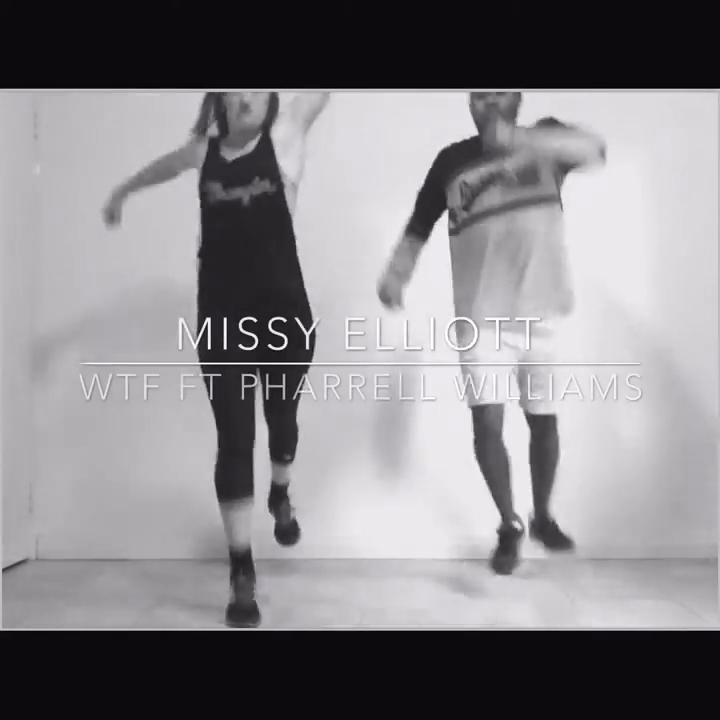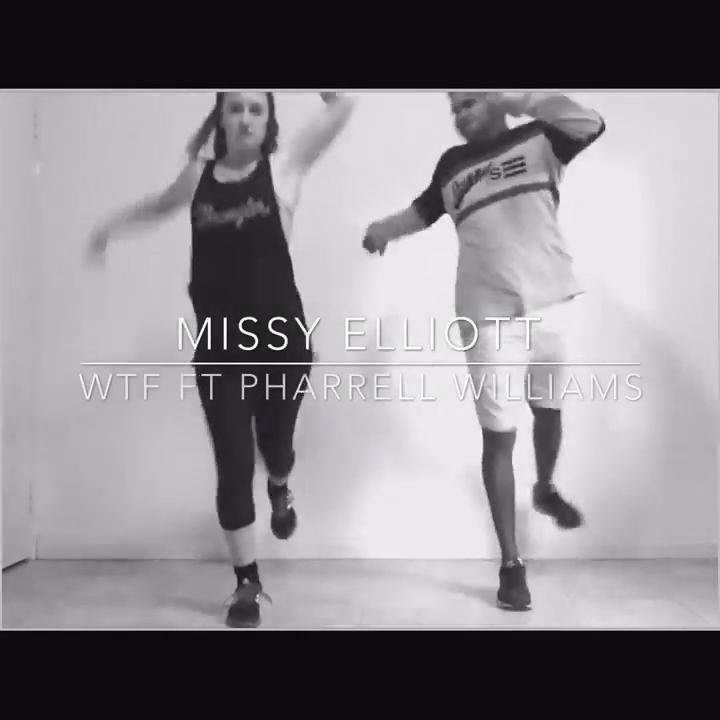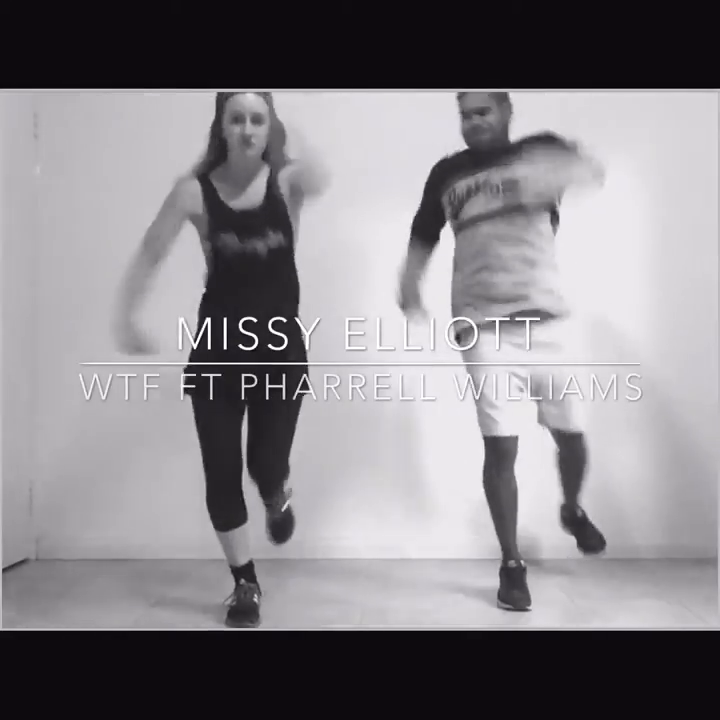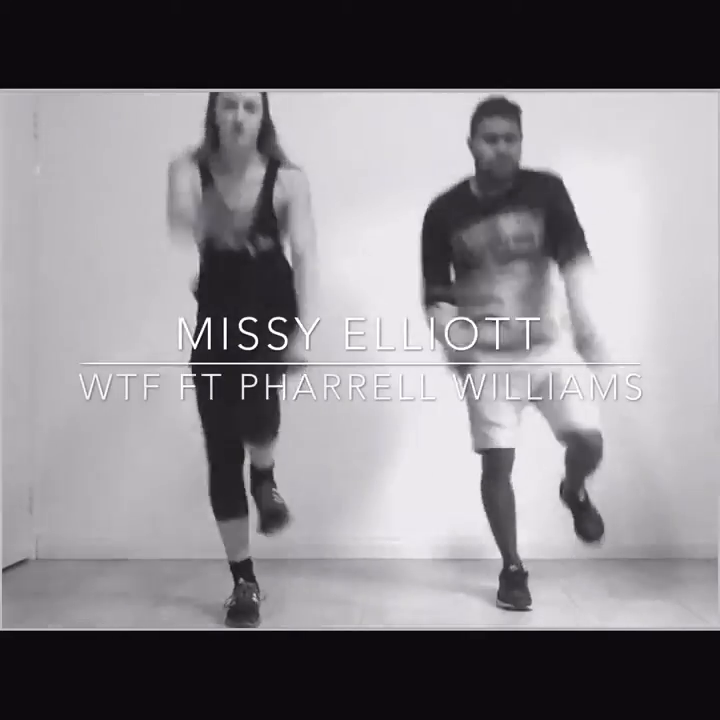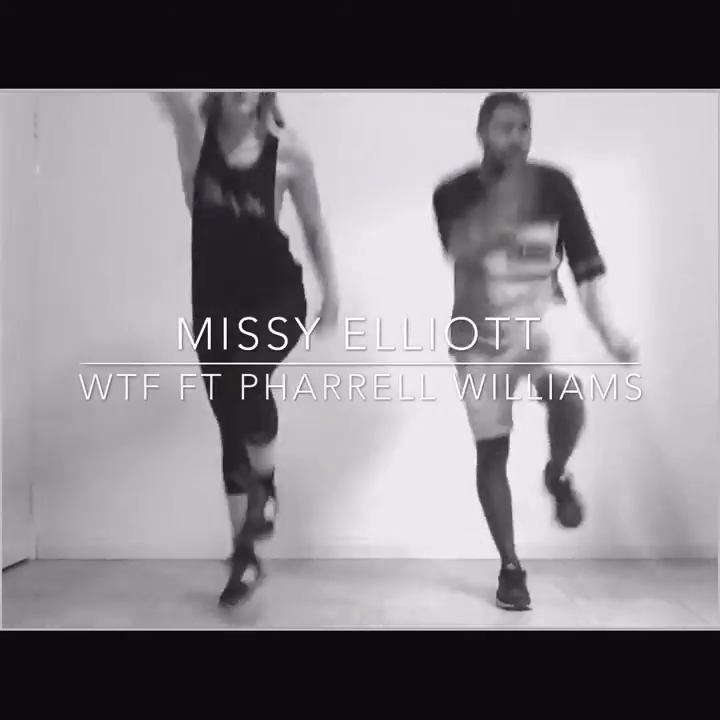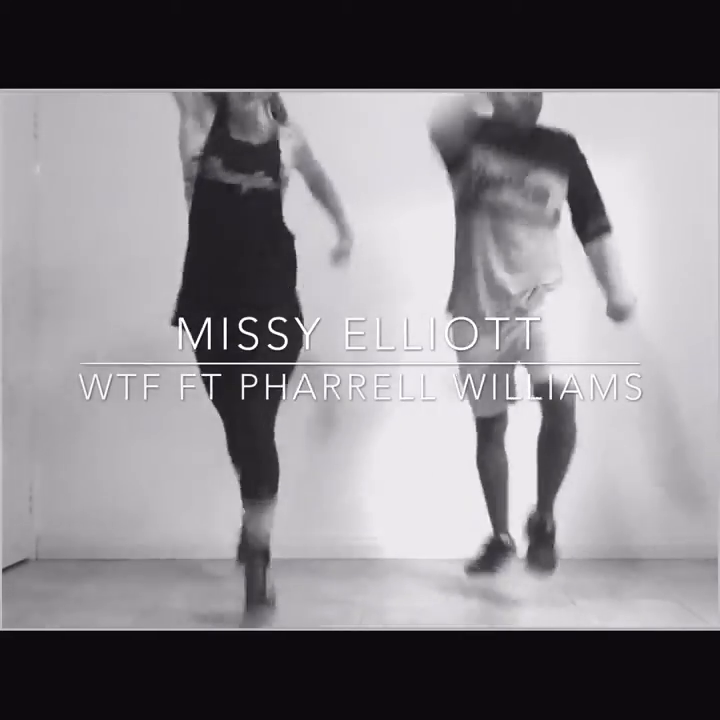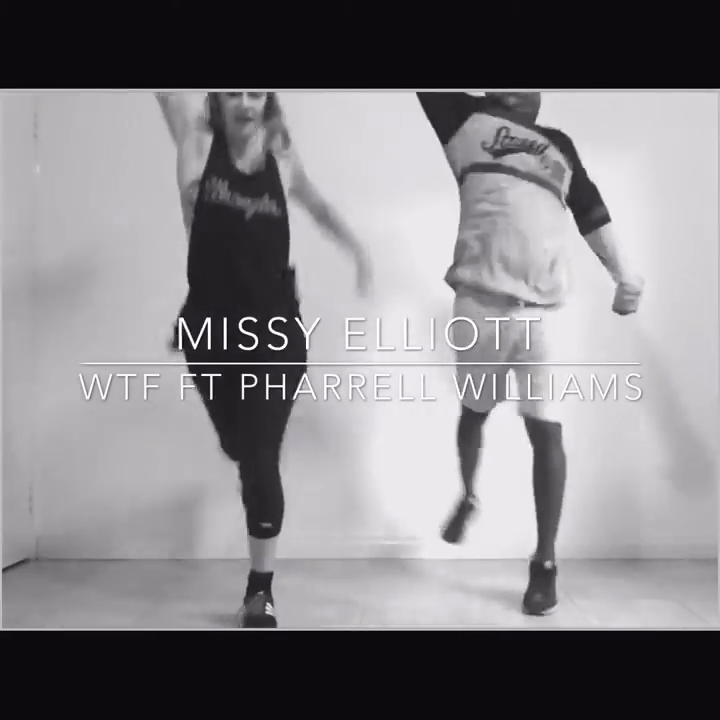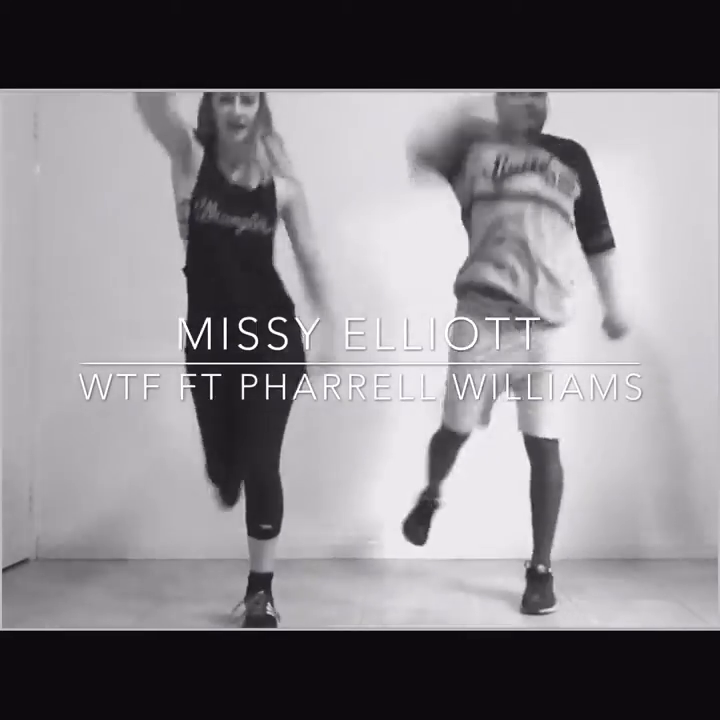
dt=0.1s
person 1, frame 1
left shoulder: (284, 136)
right shoulder: (205, 149)
left elbow: (320, 93)
right elbow: (167, 164)
right wrist: (123, 189)
left hip: (283, 308)
right hip: (223, 312)
left knee: (281, 418)
right knee: (234, 436)
left ankle: (281, 494)
right ankle: (242, 568)
person 1, frame 2
left shoulder: (281, 161)
right shoulder: (200, 171)
left elbow: (341, 107)
right elbow: (168, 200)
right wrist: (113, 224)
left hip: (279, 333)
right hip: (218, 339)
left knee: (276, 444)
right knee: (233, 463)
left ankle: (279, 490)
right ankle: (247, 582)
person 1, frame 3
left shoulder: (286, 178)
right shoulder: (193, 189)
left elbow: (317, 182)
right elbow: (148, 258)
left wrist: (310, 174)
right wrist: (126, 316)
left hip: (278, 339)
right hip: (216, 344)
left knee: (266, 462)
right knee: (220, 471)
left ankle: (277, 496)
right ankle: (244, 582)
person 1, frame 4
left shoulder: (286, 179)
right shoulder: (189, 169)
left elbow: (305, 253)
right elbow: (179, 224)
left wrist: (301, 325)
right wrist: (206, 218)
left hip: (273, 320)
right hip: (216, 323)
left knee: (254, 403)
right knee: (222, 453)
left ankle: (266, 477)
right ankle: (243, 579)
person 1, frame 5
left shoulder: (288, 149)
right shoulder: (193, 132)
left elbow: (313, 224)
right elbow: (168, 97)
left wrist: (330, 290)
left hip: (275, 299)
right hip: (214, 303)
left knee: (250, 382)
right knee: (233, 423)
left ankle: (263, 481)
right ankle: (244, 556)
person 1, frame 6
left shoulder: (286, 138)
right shoulder: (200, 120)
left elbow: (319, 179)
left wrist: (343, 227)
left hip: (272, 310)
right hip: (207, 308)
left knee: (256, 425)
right knee: (238, 429)
left ankle: (258, 558)
right ankle: (254, 516)
person 1, frame 7
left shoulder: (284, 161)
right shoulder: (197, 146)
left elbow: (317, 205)
right elbow: (170, 97)
left wrist: (356, 247)
left hip: (274, 328)
right hip: (209, 327)
left knee: (261, 459)
right knee: (240, 444)
left ankle: (260, 591)
person 1, frame 8
left shoulder: (281, 174)
right shoulder: (192, 154)
left elbow: (306, 253)
right elbow: (151, 107)
left wrist: (327, 315)
left hip: (273, 336)
right hip: (209, 336)
left knee: (261, 462)
right knee: (221, 464)
left ankle: (259, 591)
right ankle: (233, 483)
person 2, frame 1
left shoulder: (545, 139)
right shoulder: (452, 160)
left elbow: (593, 150)
right elbow: (420, 225)
left wrist: (525, 141)
right wrist: (395, 274)
left hip: (540, 307)
right hip: (480, 314)
left knee: (544, 420)
right knee: (488, 421)
left ankle: (542, 516)
right ankle: (509, 524)
person 2, frame 2
left shoulder: (539, 139)
right shoulder: (451, 162)
left elbow: (590, 124)
right elbow: (426, 206)
left wrist: (523, 100)
right wrist: (387, 226)
left hip: (543, 304)
right hip: (488, 316)
left knee: (549, 413)
right knee: (499, 438)
left ankle: (545, 487)
right ankle: (511, 564)
person 2, frame 3
left shoulder: (542, 151)
right shoulder: (446, 173)
left elbow: (589, 173)
right elbow: (423, 235)
left wrist: (542, 177)
right wrist: (409, 280)
left hip: (544, 319)
right hip: (485, 327)
left knee: (572, 436)
right knee: (500, 448)
left ankle: (572, 508)
right ankle: (512, 565)
person 2, frame 4
left shoulder: (546, 189)
right shoulder: (443, 211)
left elbow: (573, 255)
right elbow: (436, 292)
left wrist: (582, 318)
right wrist: (456, 341)
left hip: (542, 344)
right hip: (482, 351)
left knee: (589, 441)
right knee: (497, 460)
left ankle: (575, 489)
right ankle: (512, 569)
person 2, frame 5
left shoulder: (556, 186)
right shoulder: (454, 193)
left elbow: (586, 262)
right elbow: (460, 249)
left wrist: (608, 329)
right wrist: (494, 219)
left hip: (537, 329)
right hip: (478, 339)
left knee: (569, 399)
right knee: (492, 453)
left ankle: (558, 474)
right ankle: (510, 567)
person 2, frame 6
left shoulder: (561, 148)
right shoulder: (468, 135)
left elbow: (592, 223)
right elbow: (444, 134)
left wrist: (614, 288)
left hip: (533, 304)
right hip: (477, 309)
left knee: (560, 402)
right knee: (490, 425)
left ankle: (543, 517)
right ankle: (499, 536)
person 2, frame 7
left shoulder: (560, 145)
right shoulder: (469, 121)
left elbow: (593, 216)
right elbow: (428, 91)
left wrist: (625, 276)
left hip: (537, 307)
right hip: (479, 301)
left knee: (547, 432)
right knee: (477, 410)
left ankle: (545, 563)
right ankle: (468, 496)
person 2, frame 8
left shoulder: (570, 155)
right shoulder: (478, 147)
left elbow: (598, 237)
right elbow: (422, 156)
left wrist: (612, 302)
right wrist: (461, 123)
left hip: (543, 323)
right hip: (483, 316)
left knee: (544, 446)
right knee: (456, 431)
left ankle: (541, 569)
right ankle: (429, 498)
